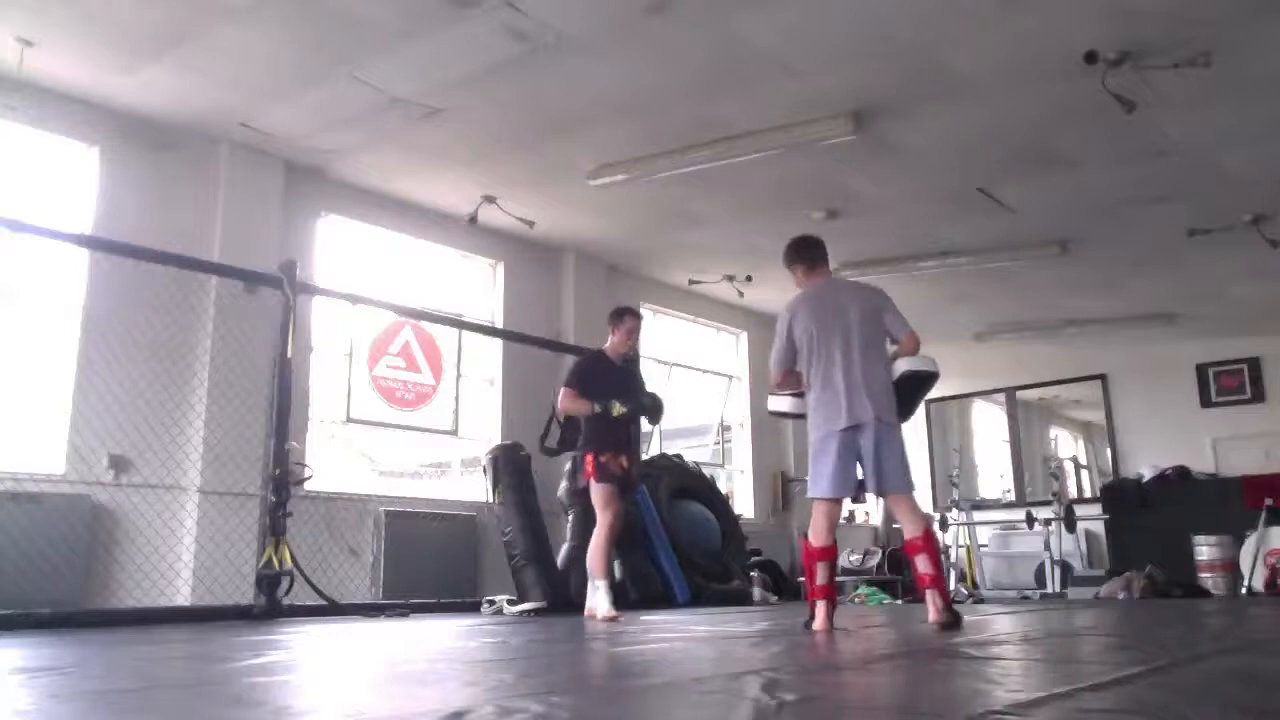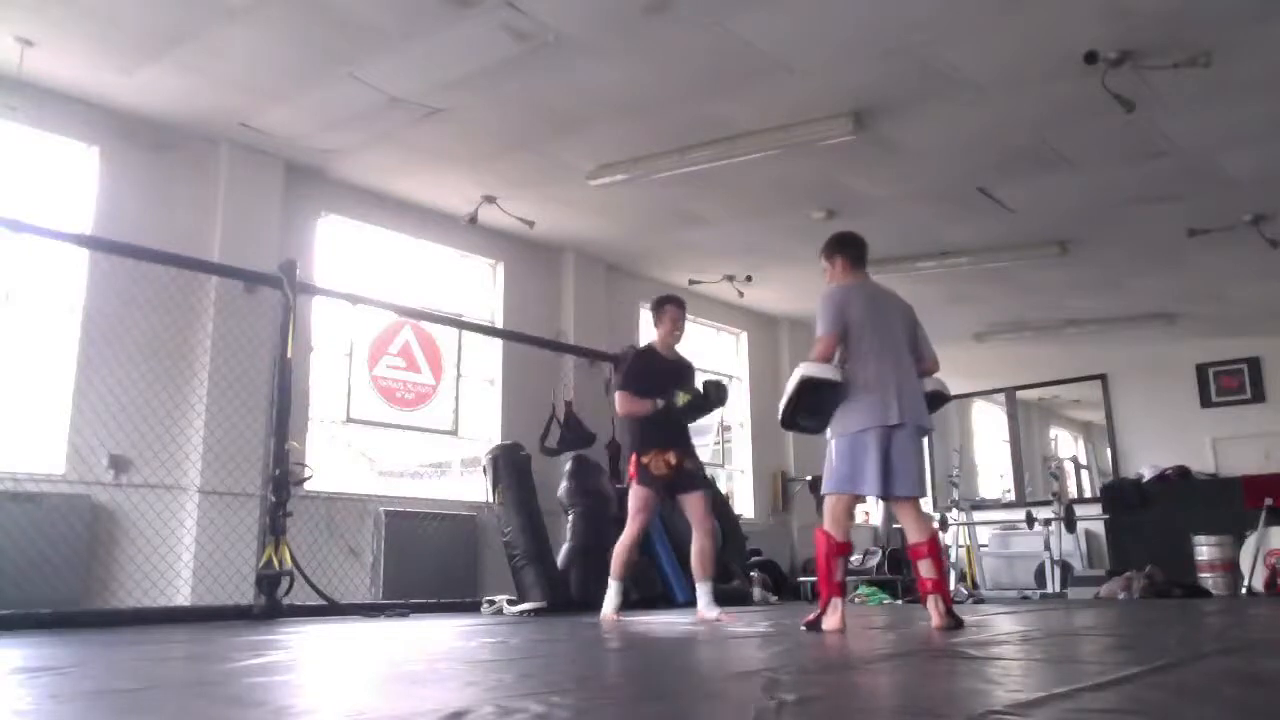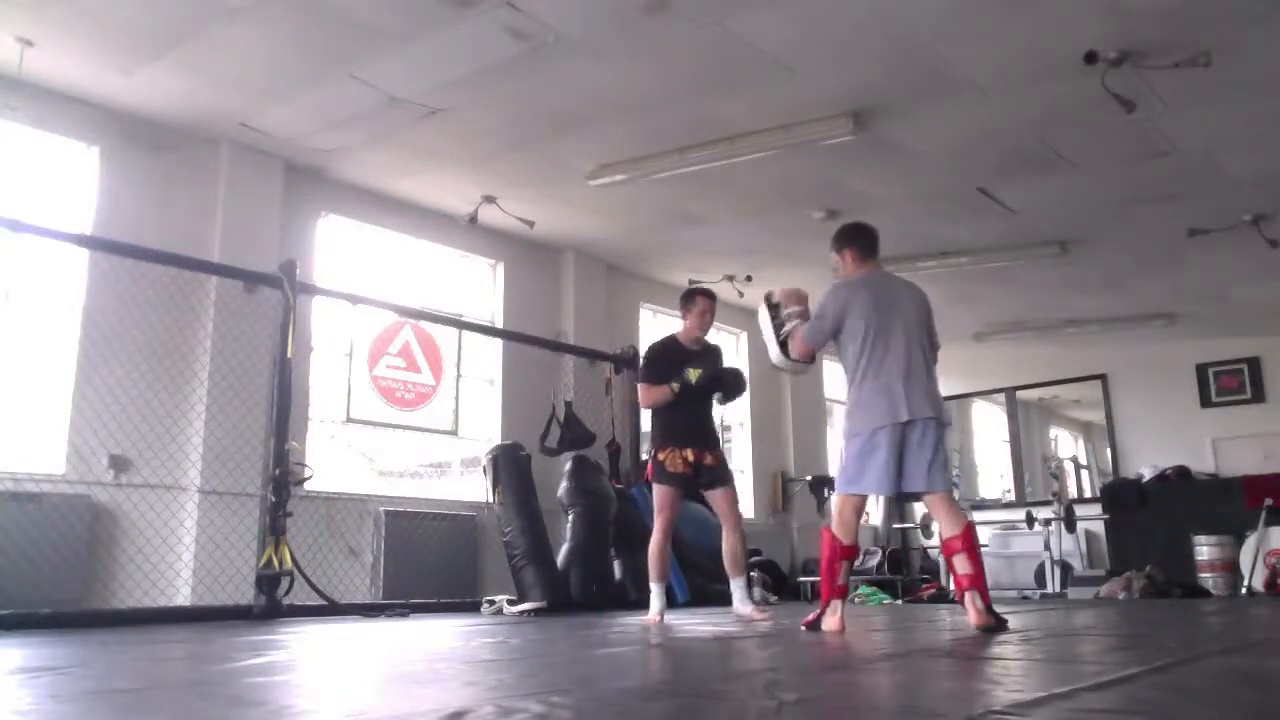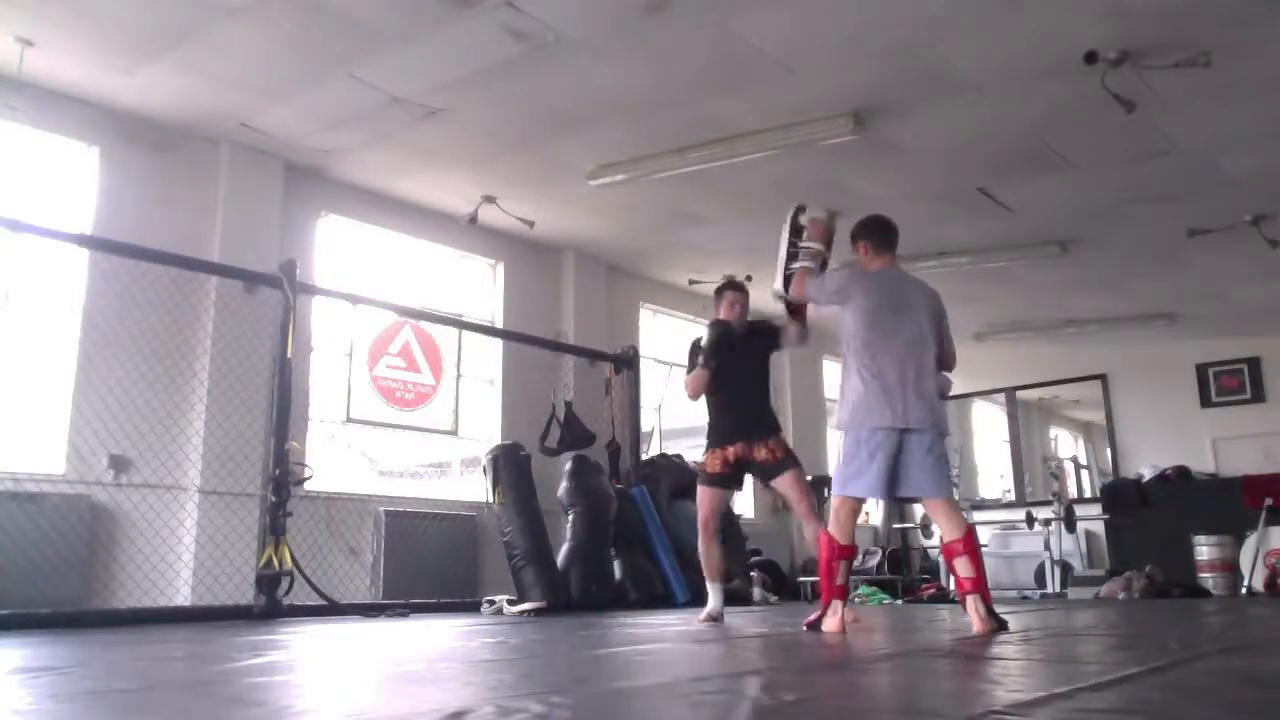
dt=0.7s
person 1, frame 1
left shoulder: (794, 310)
right shoulder: (871, 296)
left elbow: (779, 379)
right elbow: (911, 344)
left hip: (827, 418)
right hip: (877, 412)
left knee: (824, 511)
right knee: (903, 503)
left ankle: (821, 609)
right ankle: (936, 600)
person 1, frame 2
left shoulder: (836, 297)
right shoulder: (899, 304)
left elbow: (825, 349)
right elbow: (930, 365)
left hip: (858, 414)
right hip: (905, 413)
left knee: (837, 507)
right knee: (909, 508)
left ankle: (833, 608)
right ankle: (938, 605)
person 1, frame 3
left shoulder: (844, 292)
right shoulder: (914, 293)
left elbow: (801, 351)
left wrist: (793, 311)
left hip: (871, 414)
right hip: (922, 410)
left knee: (846, 507)
right knee: (941, 501)
left ankle: (831, 610)
right ankle: (977, 603)
person 1, frame 4
left shoulder: (852, 280)
right shoulder: (927, 294)
left elbow: (797, 291)
right elbow: (948, 361)
left wrist: (814, 243)
left hip: (868, 418)
right hip: (922, 416)
left knee: (843, 509)
right knee: (943, 507)
left ankle: (833, 609)
right ankle: (979, 606)
person 2, frame 1
left shoulder: (631, 371)
right shoulder: (589, 364)
right elbow: (564, 403)
left wrist: (643, 408)
right wrist: (604, 407)
left hip: (625, 454)
right hip: (599, 452)
left knee: (611, 526)
right knee: (607, 519)
left ankle: (593, 599)
right ankle: (603, 599)
person 2, frame 2
left shoulder: (685, 367)
right shoulder: (639, 361)
right elbow: (623, 406)
left wrist: (709, 400)
right wrist: (667, 401)
left hip: (683, 452)
right hip: (649, 453)
left knee: (704, 523)
right knee: (637, 525)
left ankle: (705, 603)
right ankle: (612, 601)
person 2, frame 3
left shoulder: (713, 353)
right shoulder: (660, 351)
right elbow: (645, 398)
left wrist: (731, 387)
right wrist: (683, 380)
left hip: (707, 447)
right hip: (670, 448)
left knee: (732, 521)
right knee: (663, 525)
left ankle: (741, 599)
right ankle: (657, 603)
person 2, frame 4
left shoulder: (759, 333)
right shoulder: (702, 346)
left elbow: (799, 336)
right elbow: (691, 392)
right wrist: (710, 352)
left hip: (763, 438)
right hip: (721, 443)
left knee: (806, 508)
right knee: (706, 524)
right ankle: (715, 603)
